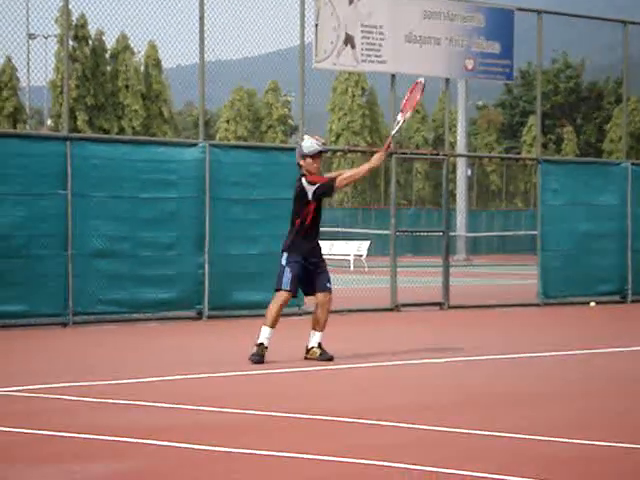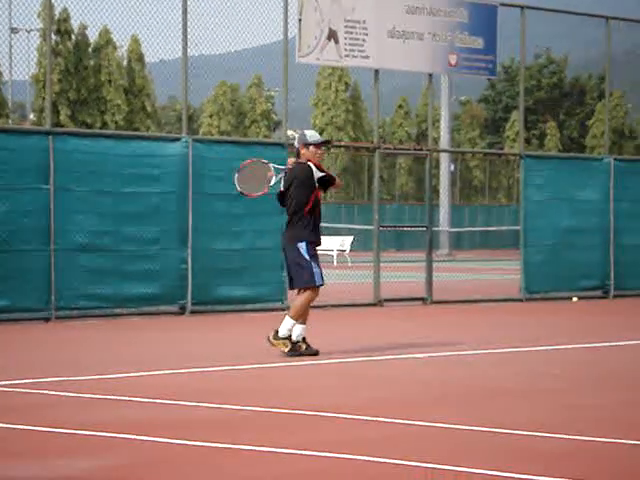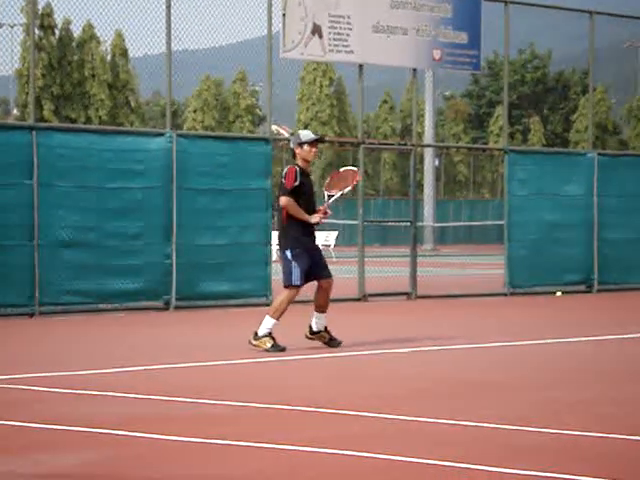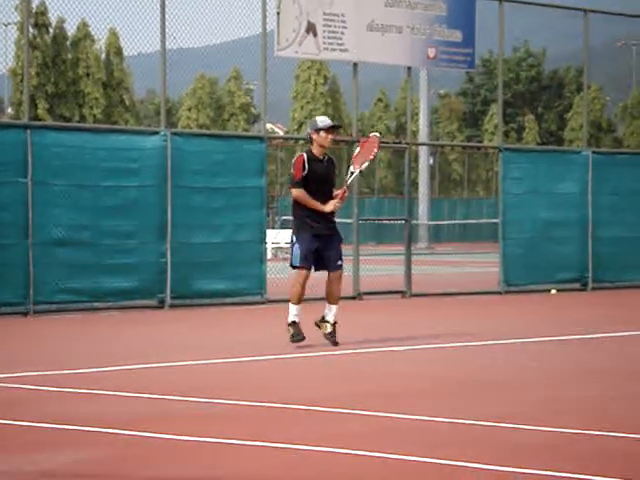
dt=0.5s
person 1, frame 1
left shoulder: (317, 180)
right shoulder: (305, 182)
left elbow: (339, 177)
right elbow: (340, 182)
left wrist: (339, 173)
right wrist: (371, 164)
left hip: (313, 252)
right hip: (295, 251)
left knee: (324, 298)
right knee: (283, 296)
left ankle: (314, 346)
right ankle: (261, 344)
person 1, frame 2
left shoulder: (289, 174)
right shoulder: (312, 169)
right elbow: (335, 184)
left hip: (293, 238)
right hip: (302, 240)
left knee: (305, 290)
right knee: (311, 288)
left ankle: (297, 338)
right ankle: (281, 335)
person 1, frame 3
left shoulder: (305, 175)
right shoulder: (293, 171)
right elbow: (285, 201)
left wrist: (316, 213)
right wrist: (309, 218)
left hip: (306, 240)
right hip: (293, 240)
left knee: (326, 281)
right knee: (293, 287)
left ankle: (318, 329)
right ankle: (262, 334)
person 1, frame 4
left shoulder: (330, 162)
right shoulder: (302, 159)
right elbow: (295, 191)
left wrist: (336, 195)
right wrist: (323, 207)
left hip: (326, 226)
right hip: (304, 226)
left knee: (336, 272)
right knee: (302, 272)
left ankle: (328, 320)
right ankle: (293, 322)
